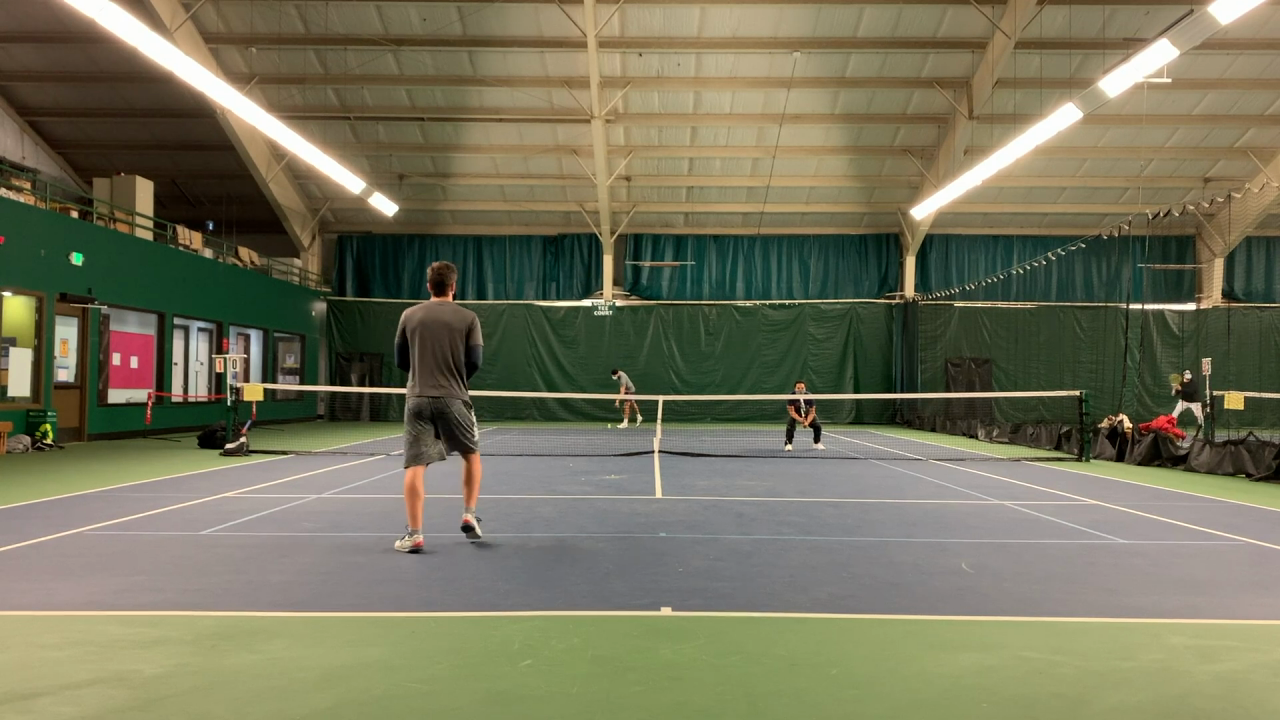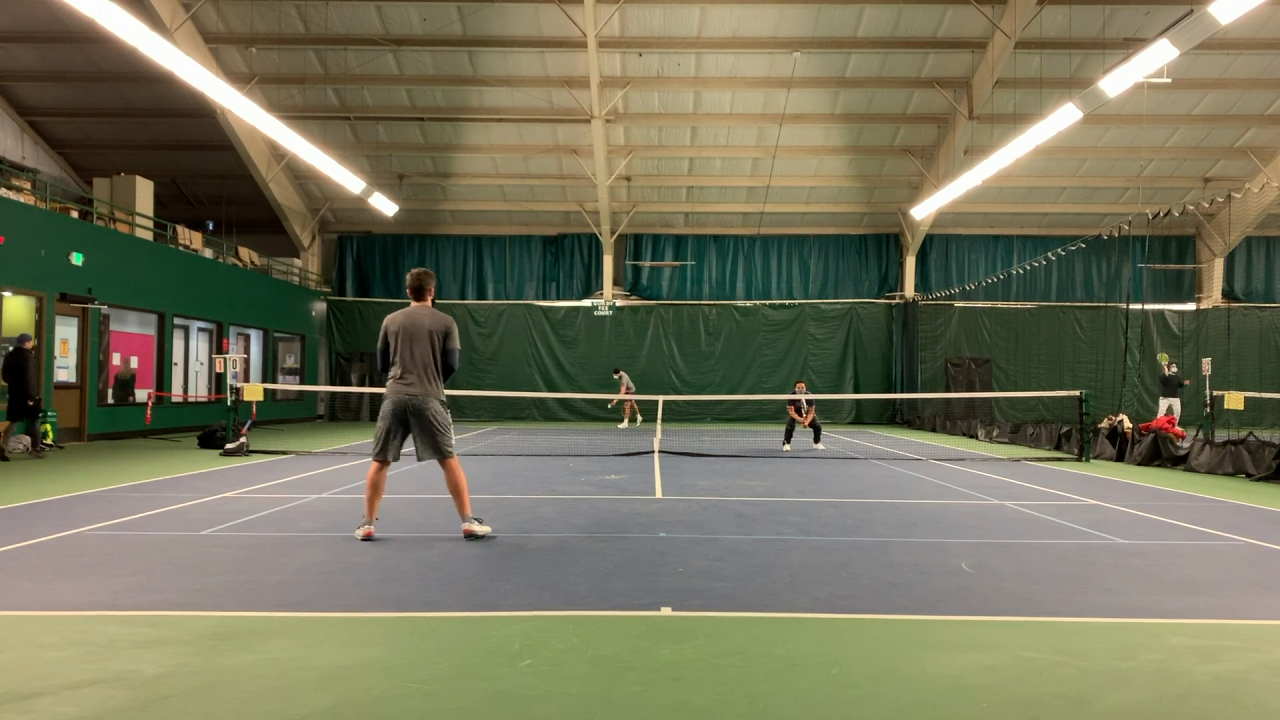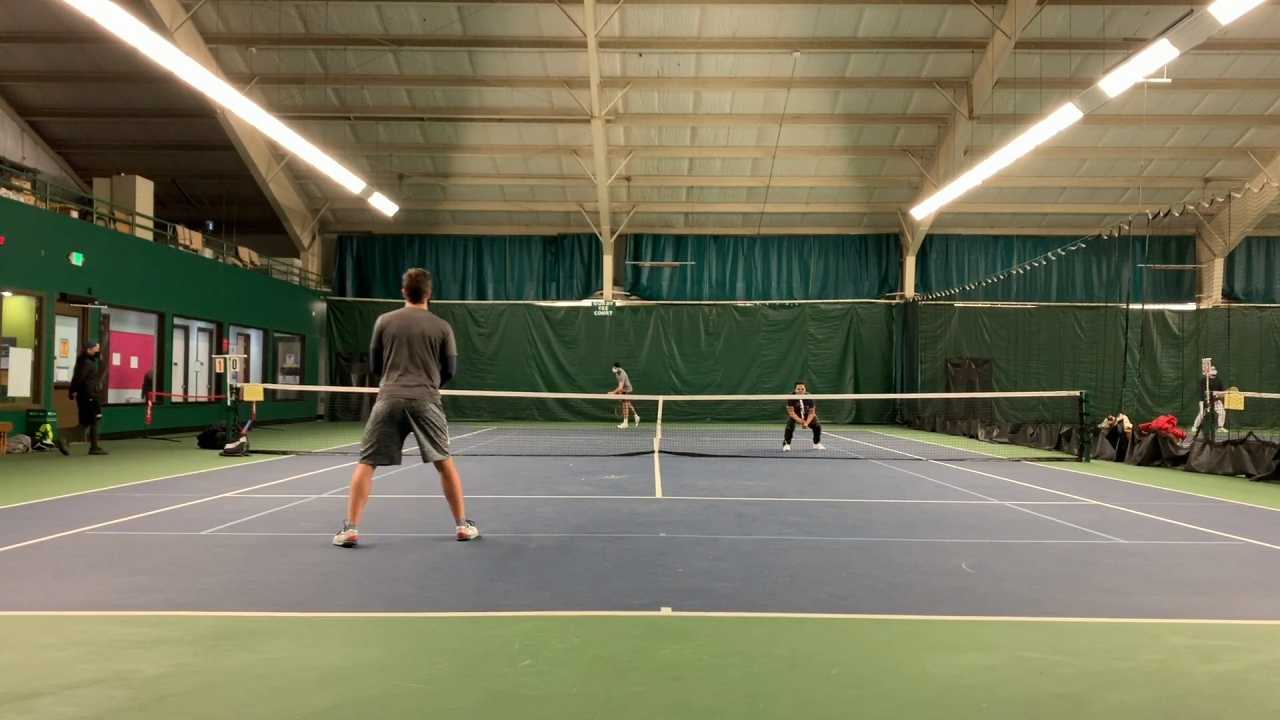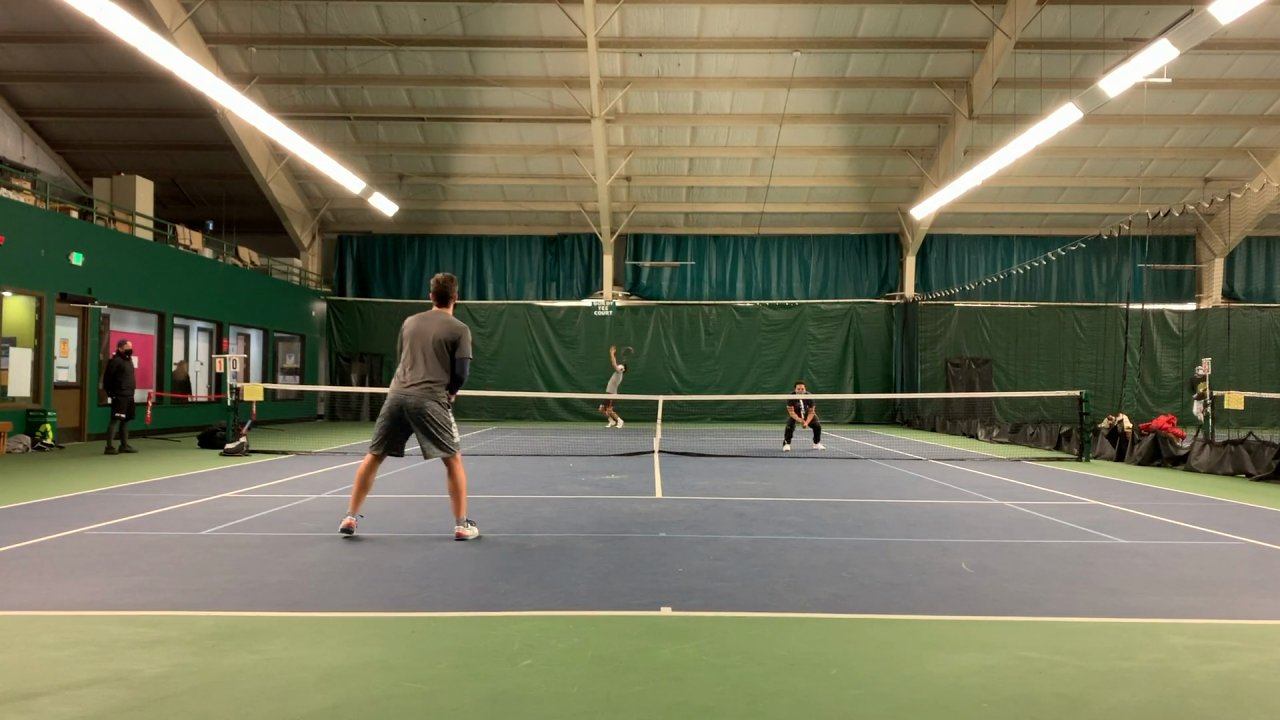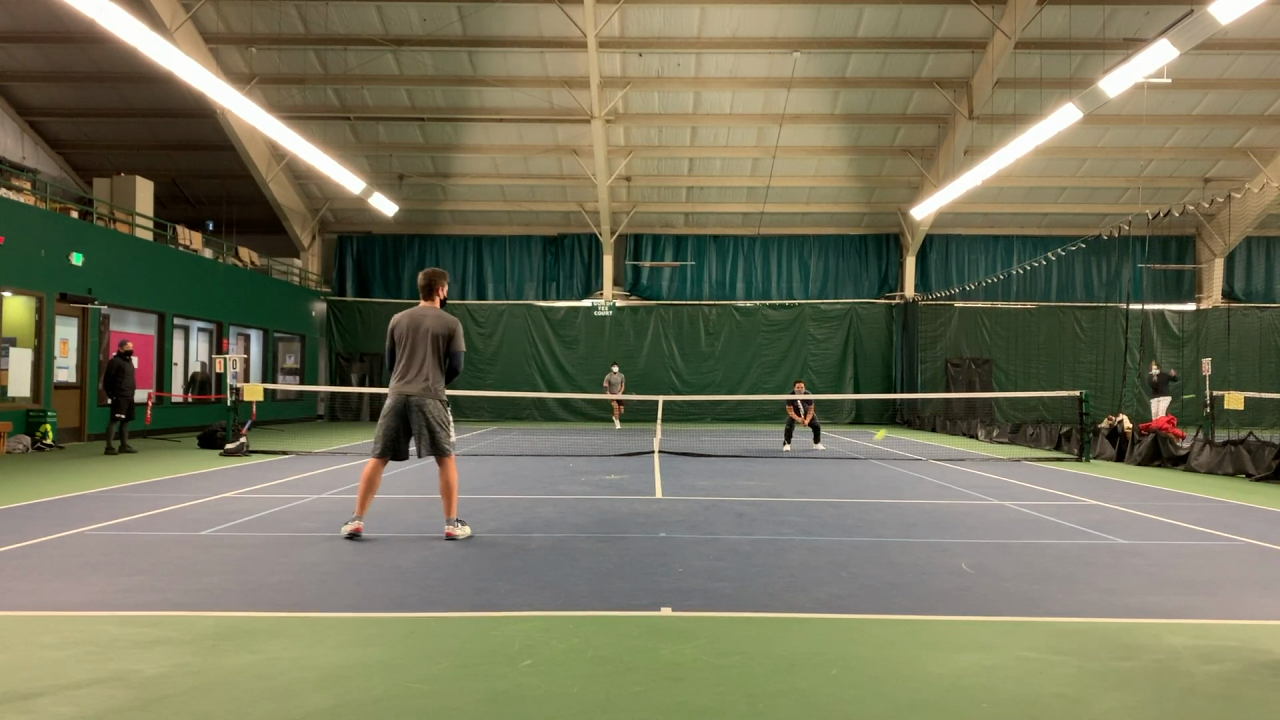
dt=1s
person 1, frame 1
left shoulder: (409, 316)
right shoulder: (468, 318)
left elbow: (400, 360)
right elbow: (475, 361)
left hip: (418, 399)
right hip: (453, 399)
left knee: (415, 466)
right knee: (471, 455)
left ankle: (414, 533)
right ankle: (469, 514)
person 1, frame 2
left shoulder: (390, 321)
right shoulder: (445, 323)
left elbow: (382, 363)
right elbow: (451, 365)
left hip: (395, 398)
right hip: (429, 399)
left knee: (380, 461)
right knee: (448, 460)
left ankle: (368, 524)
right ankle: (469, 521)
person 1, frame 3
left shoulder: (384, 321)
right shoulder: (442, 327)
left elbow: (374, 364)
right elbow: (449, 371)
left hip: (389, 400)
right hip: (426, 402)
left knee: (367, 463)
right knee: (444, 463)
left ankle: (350, 529)
right ankle: (462, 525)
person 1, frame 4
left shoulder: (410, 322)
right shoulder: (460, 330)
right elbow: (460, 374)
right wrist: (450, 392)
left hip: (397, 396)
right hip: (429, 401)
left knee: (374, 456)
right knee: (453, 460)
left ankle: (351, 517)
right ankle: (462, 524)
person 1, frame 5
left shoulder: (398, 320)
right shoulder: (451, 323)
left elbow: (389, 360)
right elbow: (456, 366)
left hip: (397, 397)
right hip: (430, 398)
left knee: (378, 458)
right knee: (446, 459)
left ankle: (356, 519)
right ankle: (453, 524)
